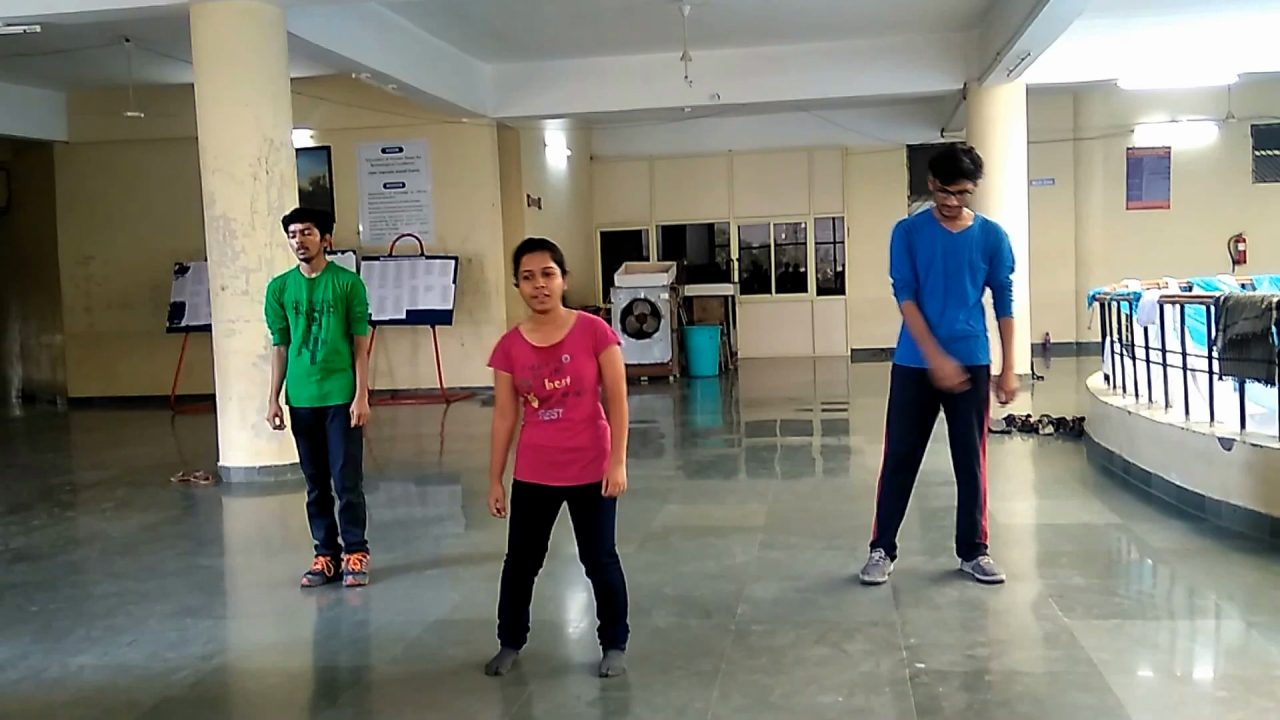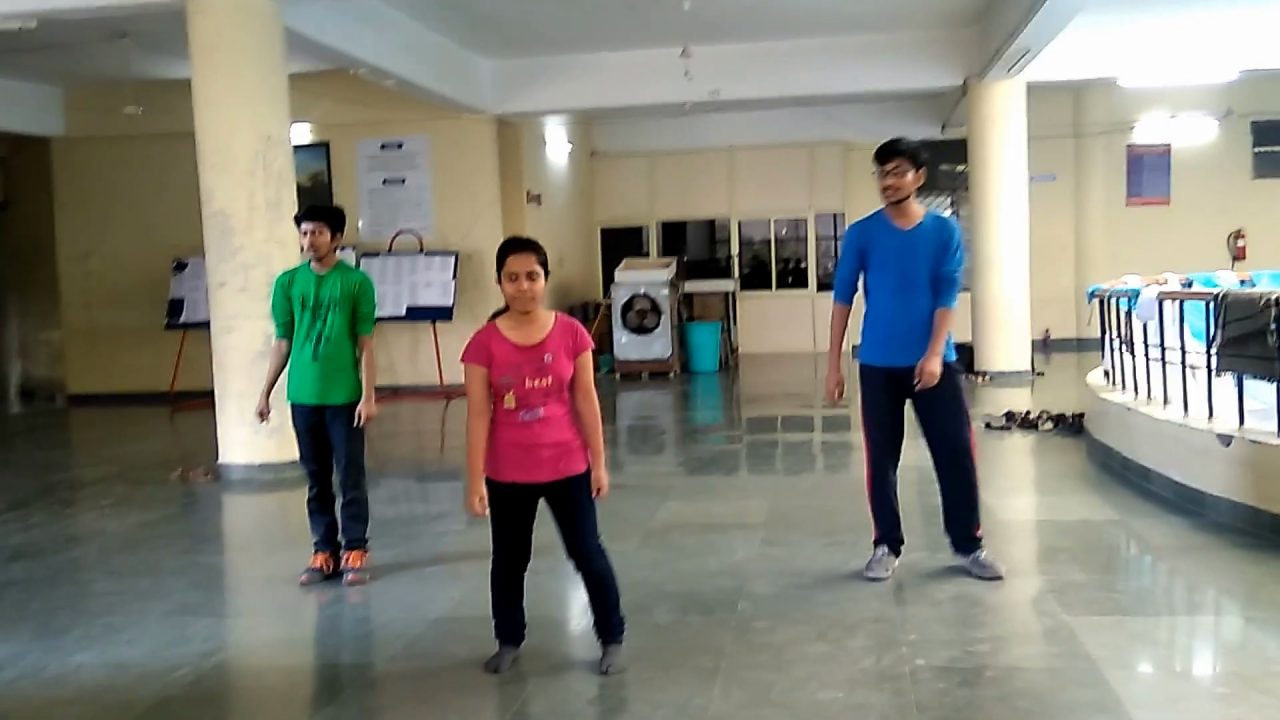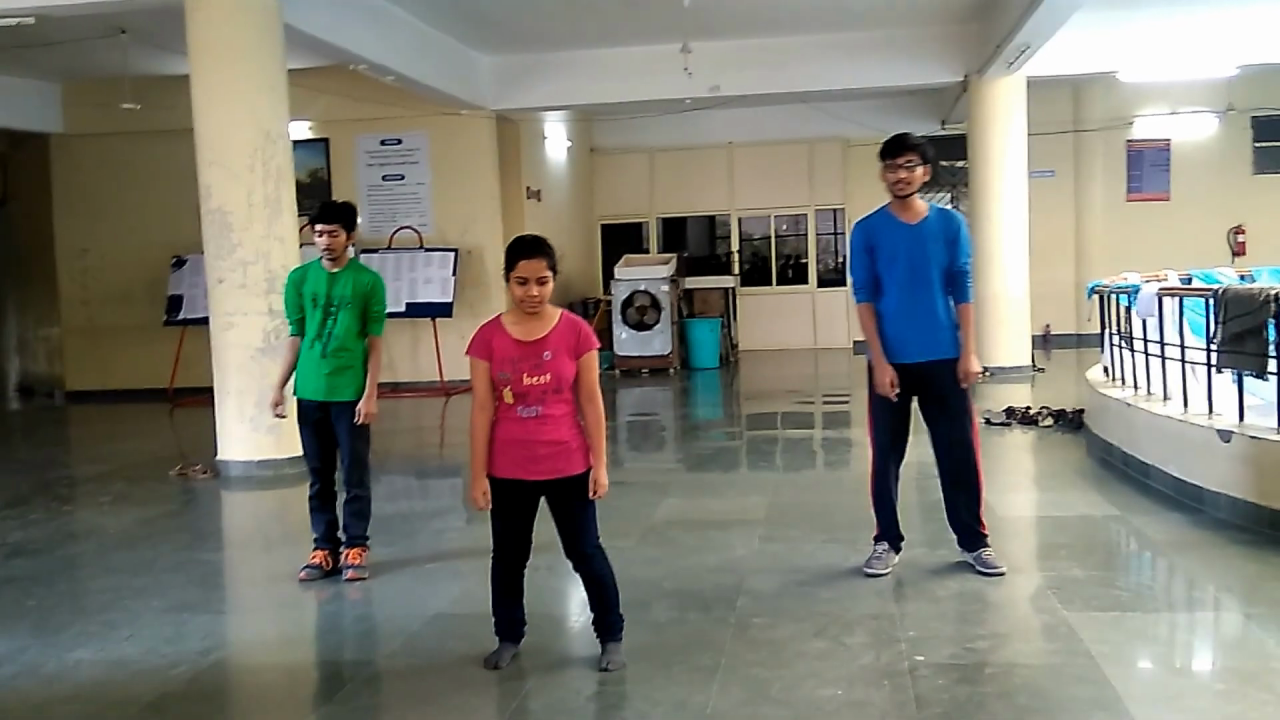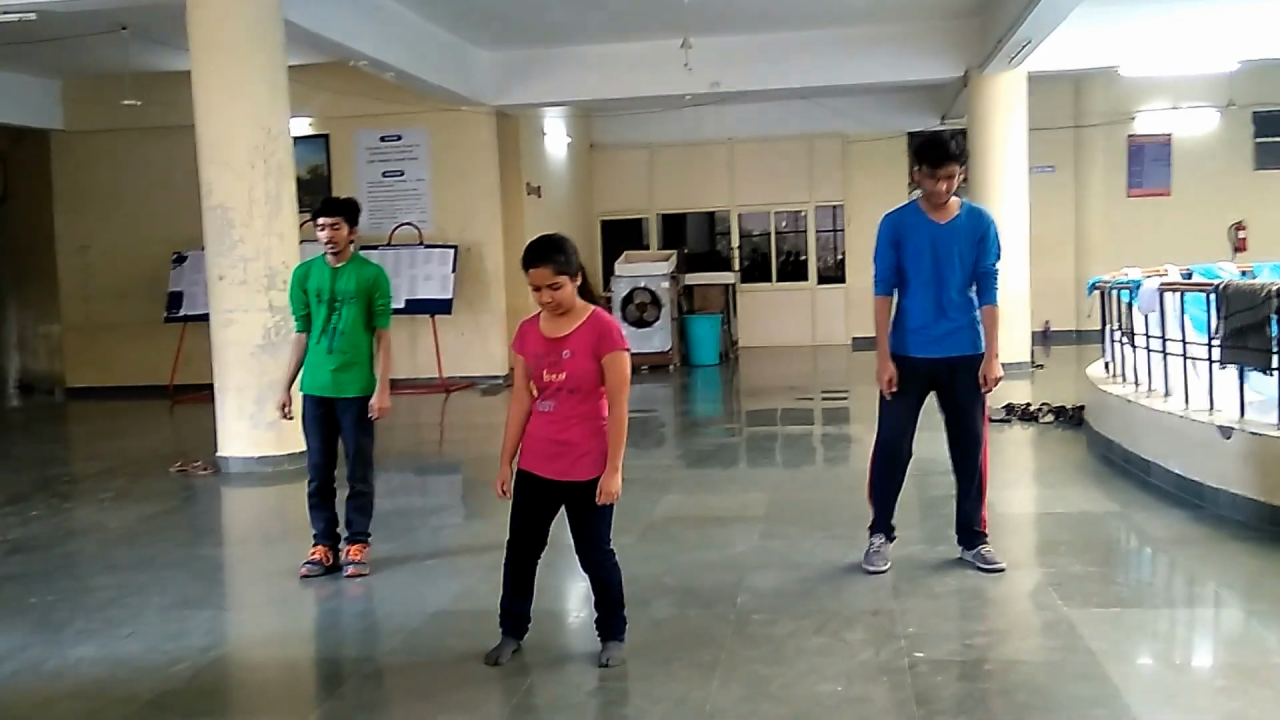
dt=0.5s
person 1, frame 1
left shoulder: (992, 236)
right shoulder: (908, 232)
left elbow: (1003, 303)
right elbow: (905, 298)
left wrist: (1008, 368)
right wrist: (935, 357)
left hip: (972, 363)
right hip: (914, 364)
left knee: (971, 460)
right knee: (899, 458)
left ankle: (973, 550)
right ankle: (883, 547)
person 1, frame 2
left shoulder: (945, 230)
right shoulder: (861, 234)
left elbow: (947, 296)
right elbow: (843, 298)
left wrist: (934, 354)
right wrist: (834, 364)
left hip: (933, 360)
right hip: (879, 364)
left knee: (956, 452)
right knee: (882, 456)
left ankle: (968, 545)
right ankle: (887, 545)
person 1, frame 3
left shoulder: (950, 224)
right shoulder: (867, 230)
left elbow: (962, 290)
right elbow: (863, 299)
left wrist: (969, 352)
right wrist: (879, 361)
left hip: (942, 357)
right hip: (891, 360)
left knee: (960, 451)
right knee: (885, 454)
left ankle: (974, 541)
right ankle: (887, 541)
person 1, frame 4
left shoulder: (980, 223)
right shoulder: (895, 224)
left elbow: (988, 291)
right elbow: (883, 291)
left wrist: (992, 355)
right wrist: (883, 356)
left hip: (964, 354)
right hip: (908, 354)
left knee: (970, 447)
right knee: (892, 444)
left ankle: (973, 538)
right ankle: (880, 533)
person 2, frame 1
left shoulder: (594, 331)
right shoulder: (509, 346)
left elbow: (616, 400)
right elbow: (504, 416)
left wrist: (617, 462)
right wrist: (495, 480)
left hip: (588, 471)
right hip: (533, 475)
left knee: (600, 559)
right knee: (520, 560)
left ankle: (614, 645)
right ankle: (510, 643)
person 2, frame 2
left shoulder: (571, 333)
right shoulder: (485, 342)
left elbow: (586, 401)
right elbow: (478, 415)
left wrist: (598, 462)
right wrist: (475, 483)
left hip: (568, 466)
right hip: (508, 473)
left knee: (588, 553)
right knee: (509, 558)
left ankle: (612, 639)
right ankle: (509, 641)
person 2, frame 3
left shoulder: (575, 331)
right shoulder: (489, 336)
left elbow: (591, 401)
right elbow: (482, 409)
left wrist: (599, 464)
right wrist: (478, 474)
left hip: (568, 466)
right hip: (508, 471)
left knee: (586, 553)
right knee: (508, 555)
left ankle: (611, 637)
right ankle: (508, 638)
person 2, frame 4
left shoulder: (603, 329)
right shoulder: (527, 331)
left elbow: (618, 405)
right elbow: (520, 400)
left wrist: (613, 470)
right wrist: (505, 462)
left hip: (587, 468)
right hip: (534, 466)
left knee: (594, 554)
right knee: (520, 550)
left ankle: (613, 635)
right ankle: (512, 632)
person 3, frame 1
left shoulder: (348, 282)
right shoulder: (279, 288)
left elbow: (361, 345)
right elbow: (280, 348)
left wrist: (362, 395)
right wrist: (273, 399)
left hip: (341, 396)
right hip: (302, 399)
left knee: (347, 481)
right knee: (315, 484)
left ankle: (355, 552)
right ankle: (326, 554)
person 3, frame 2
left shoulder: (356, 282)
right shoulder: (288, 282)
left elbow: (365, 343)
right elbow: (283, 341)
left wrist: (369, 395)
right wrist: (266, 392)
left hip: (344, 395)
right hip: (304, 395)
left knee: (350, 477)
right knee: (316, 479)
left ankle: (355, 550)
right ankle: (325, 550)
person 3, frame 3
left shoulder: (368, 281)
right shoulder: (299, 278)
left elbow: (374, 343)
right elbow: (296, 338)
left wrist: (370, 394)
right wrist: (279, 387)
left hip: (350, 392)
right hip: (311, 392)
left knee: (355, 476)
right knee: (319, 476)
left ankle: (356, 547)
right ankle: (324, 548)
person 3, frame 4
left shoulder: (372, 275)
right shoulder: (305, 274)
left elbow: (382, 337)
right elbow: (302, 335)
left wrist: (382, 388)
right wrist: (286, 387)
left hip: (357, 389)
right hip: (316, 388)
left knee: (359, 473)
right knee: (319, 473)
left ankle: (357, 544)
right ankle: (324, 544)
